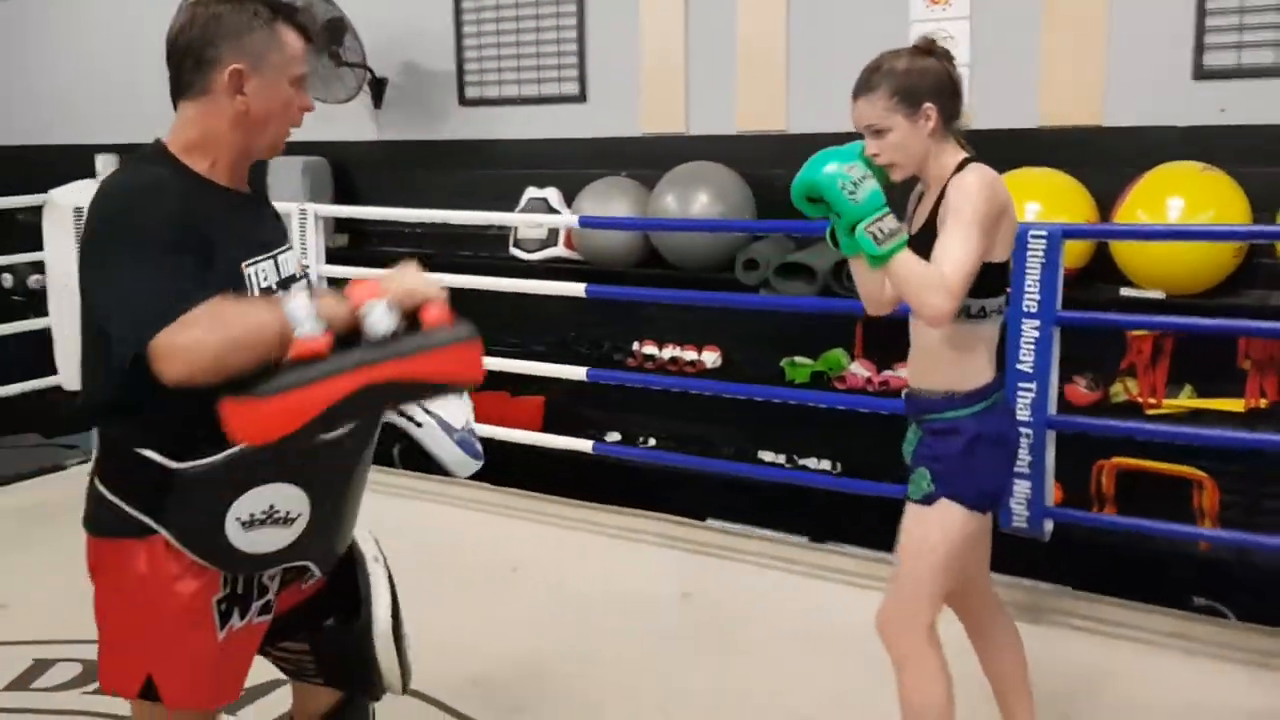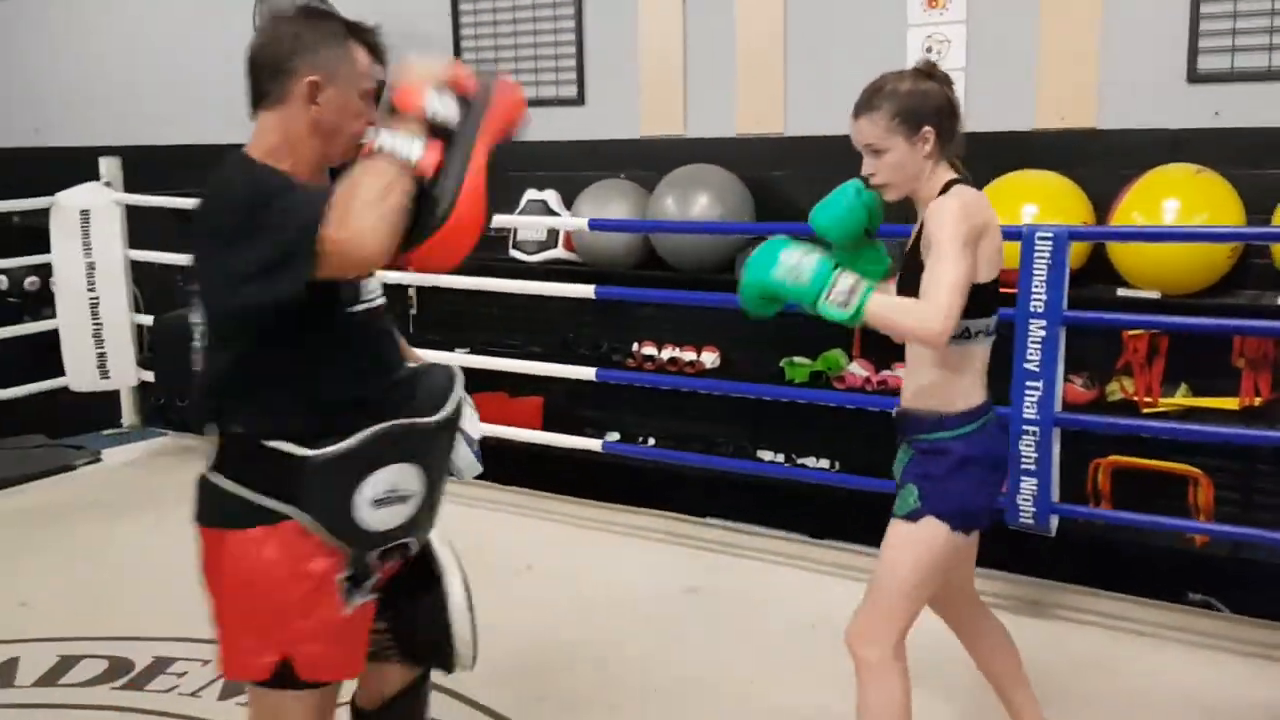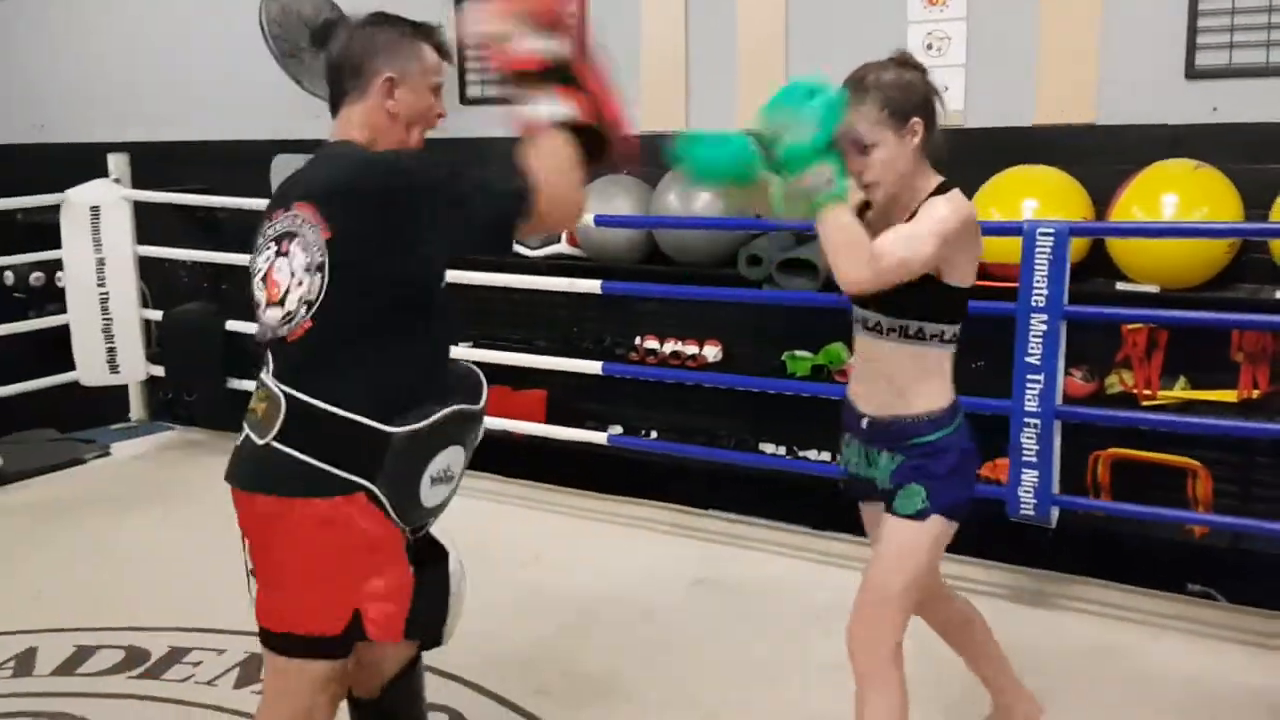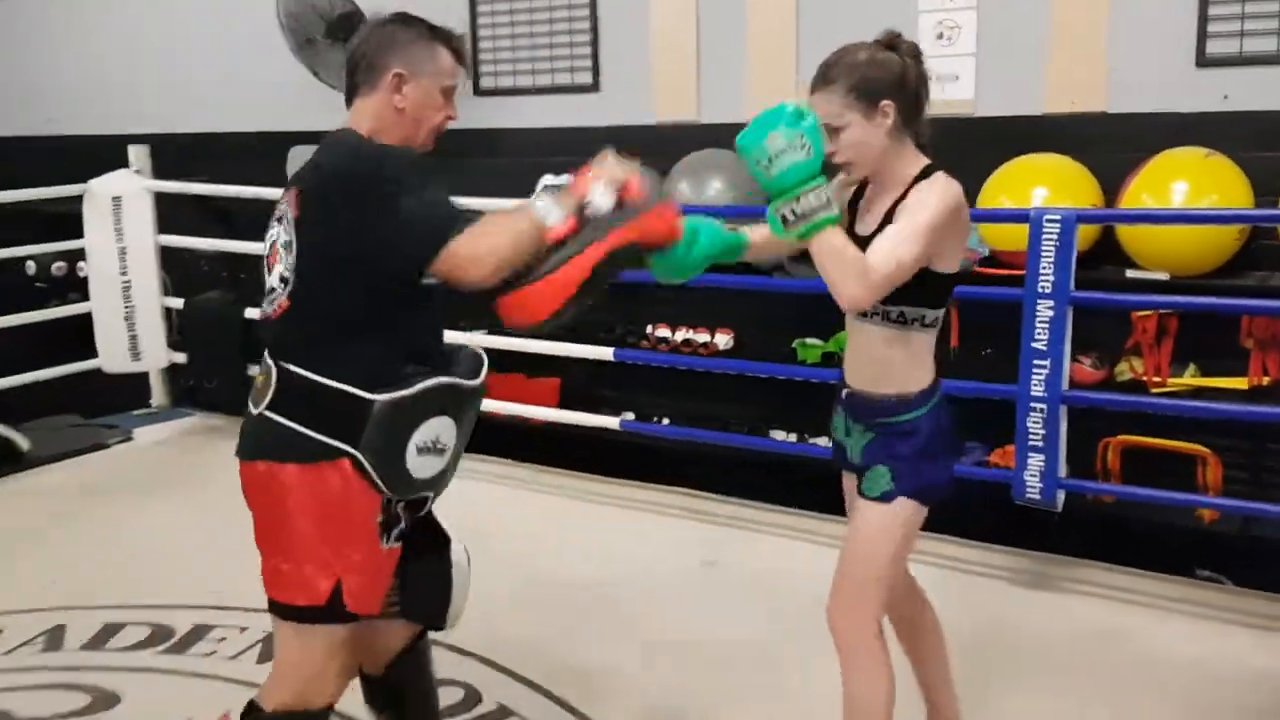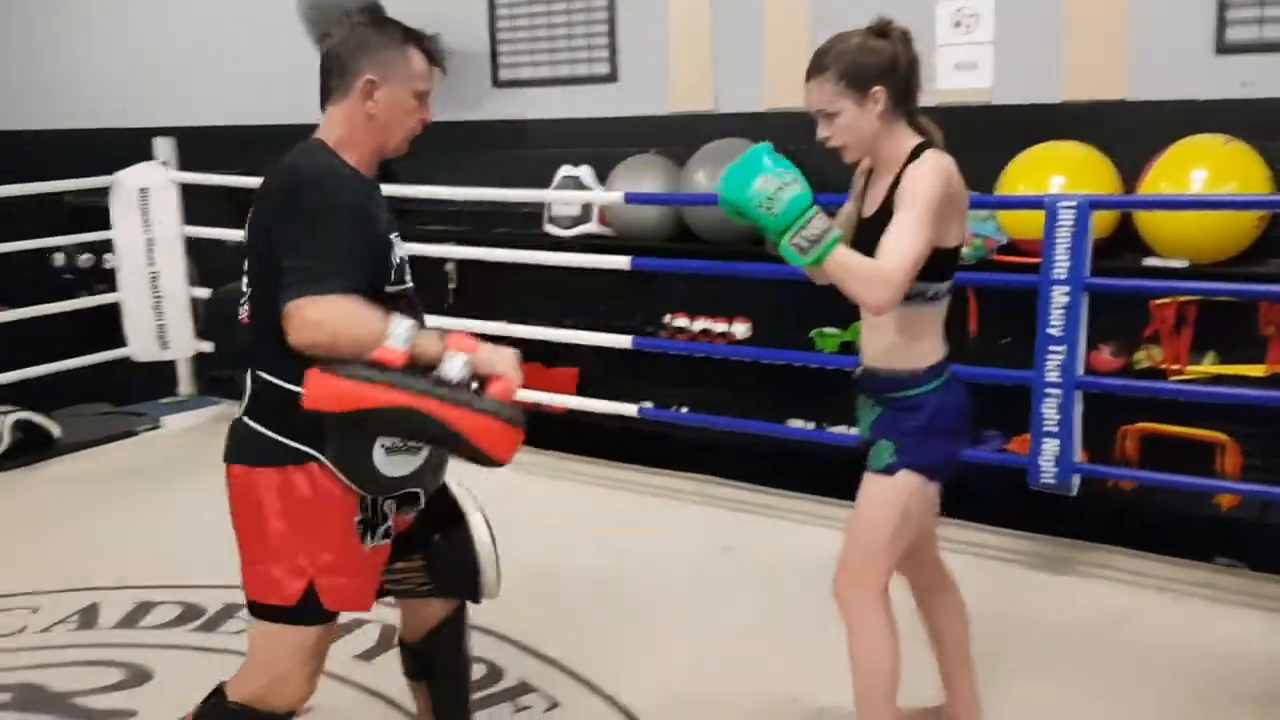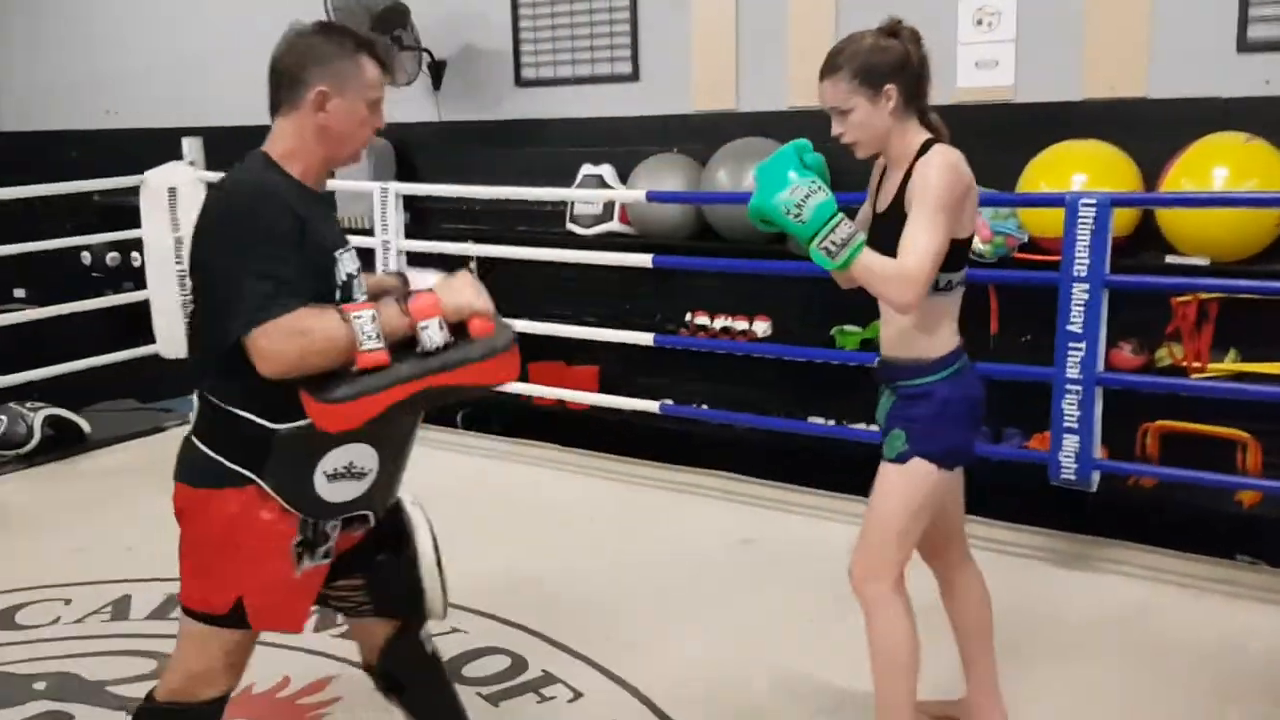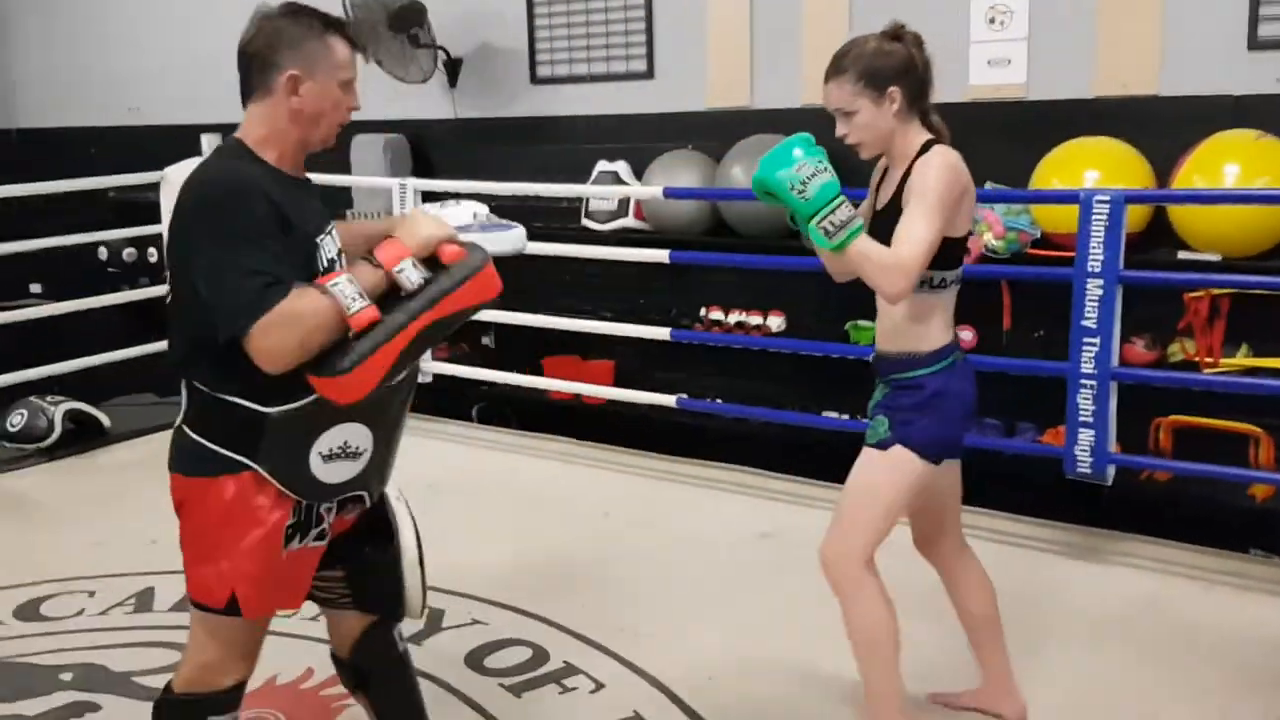
dt=0.2s
person 1, frame 1
left shoulder: (244, 199)
right shoulder: (140, 206)
right elbow: (188, 350)
right wrist: (364, 304)
left hip: (282, 522)
right hip: (174, 539)
person 1, frame 2
left shoulder: (302, 200)
right shoulder: (244, 199)
right elbow: (361, 243)
left wrist: (429, 384)
right wrist: (412, 123)
left hip: (356, 510)
right hip: (282, 522)
left knee: (403, 659)
person 1, frame 3
left shoulder: (306, 190)
right shoulder: (386, 182)
right elbow: (552, 208)
right wrist: (545, 75)
left hip: (319, 467)
right hip: (327, 485)
left knee: (388, 645)
person 1, frame 4
left shoulder: (331, 173)
right shoulder: (372, 172)
right elbow: (475, 256)
right wrist: (578, 195)
left hip: (347, 450)
right hip: (322, 457)
left knee: (395, 618)
person 1, frame 5
left shoulder: (340, 183)
right shoulder: (315, 187)
right elbow: (313, 323)
left wrist: (431, 351)
right wrist: (458, 352)
left hip: (353, 455)
right hip: (300, 462)
left knee: (437, 595)
person 1, frame 6
left shoulder: (299, 197)
right shoulder: (253, 204)
right elbow: (278, 345)
left wrist: (401, 289)
right wrist: (421, 312)
left hip: (318, 471)
right hip: (252, 481)
left knee: (389, 614)
person 1, frame 7
left shoulder: (284, 181)
right shoulder: (225, 195)
right elbow: (276, 341)
left wrist: (396, 230)
right wrist: (392, 261)
left hip: (321, 459)
right hip: (245, 469)
left knee: (365, 612)
right knee: (221, 658)
person 2, frame 1
left shoulder: (976, 186)
right shoulder: (930, 192)
left elbow: (938, 302)
right elbow: (879, 300)
left wrist: (868, 214)
right wrist: (847, 219)
left hip: (965, 426)
right hip: (945, 422)
left knee: (904, 625)
right knee: (972, 600)
person 2, frame 2
left shoulder: (958, 207)
right shoulder: (933, 214)
left elbow: (935, 326)
right elbow: (896, 320)
left wrist: (823, 282)
right wrist: (851, 245)
left hip: (955, 448)
right hip: (940, 442)
left knee: (873, 638)
right knee: (956, 603)
person 2, frame 3
left shoulder: (949, 214)
right shoulder: (869, 199)
left elbow: (857, 271)
left wrist: (814, 165)
left hip: (925, 449)
right hip: (866, 437)
left knee: (872, 638)
right knee: (921, 593)
person 2, frame 4
left shoulder: (939, 197)
right shoulder: (863, 184)
left elbow: (858, 289)
right elbow: (780, 239)
left wrist: (801, 187)
right wrist: (714, 240)
left hip: (906, 429)
right hip: (859, 414)
left knee: (851, 614)
right knee: (888, 582)
person 2, frame 5
left shoulder: (932, 175)
right shoulder: (871, 172)
left elbow: (880, 290)
right elbow: (829, 268)
left wrist: (798, 216)
right wrist: (780, 218)
left hip: (920, 406)
right hip: (885, 396)
left knee: (857, 586)
right knee: (919, 561)
person 2, frame 6
left shoulder: (940, 167)
right shoulder: (889, 168)
left elbow: (906, 289)
right elbow: (855, 273)
left wrist: (821, 222)
right wrist: (806, 214)
left hip: (934, 394)
right hip: (915, 389)
left knee: (874, 574)
right knee: (945, 552)
person 2, frame 7
left shoulder: (939, 167)
right shoulder: (890, 167)
left elbow: (896, 279)
right elbow: (845, 268)
left wrist: (824, 204)
right wrist: (806, 204)
left hip: (925, 386)
right hip: (912, 382)
left knee: (844, 558)
right knee: (941, 543)
